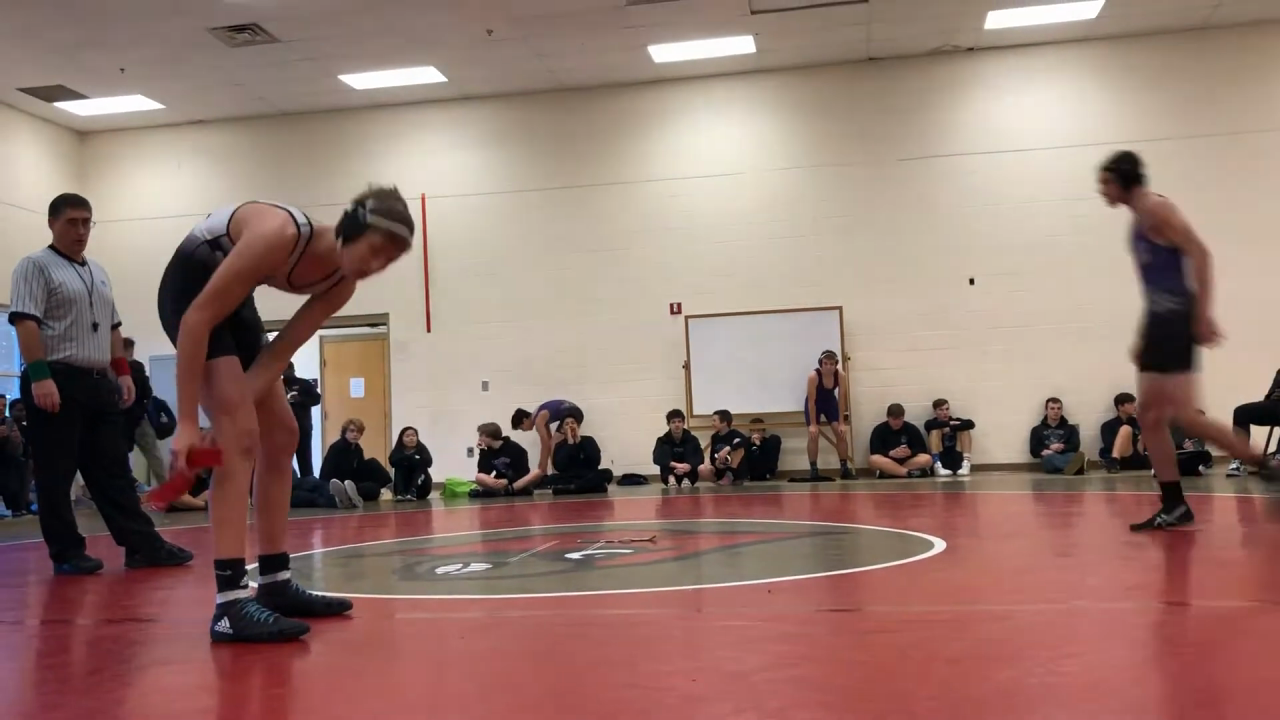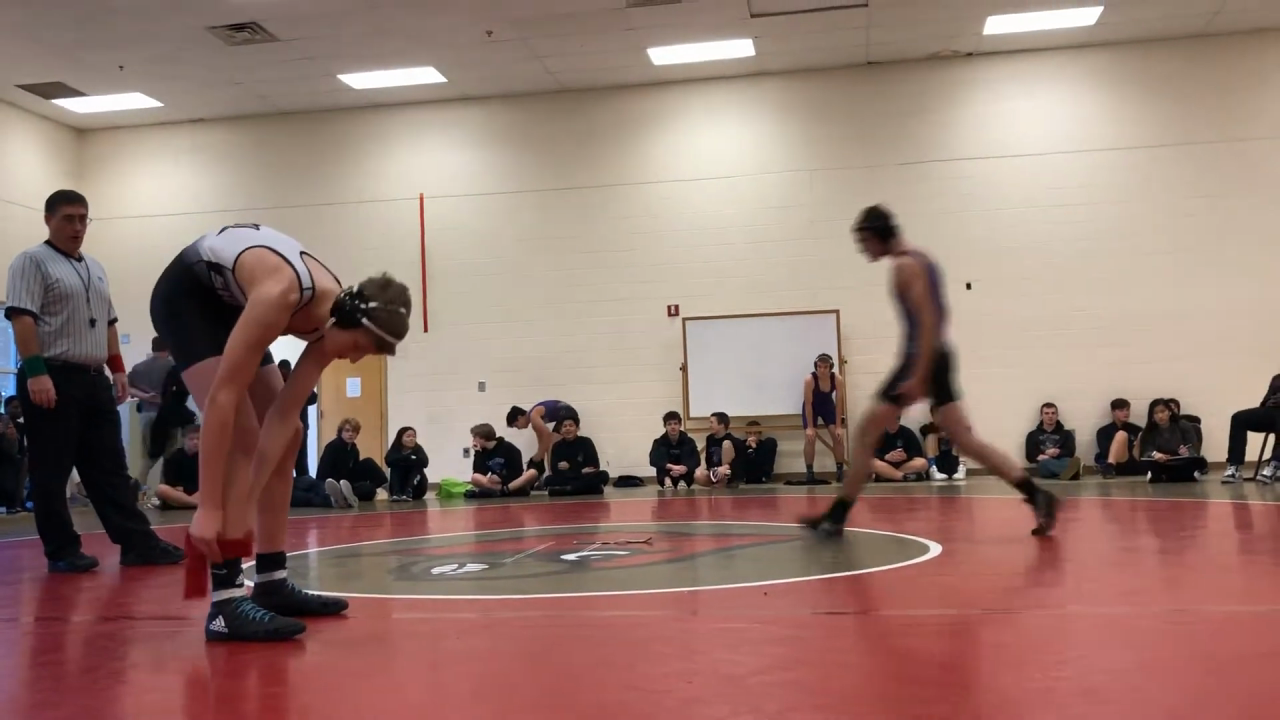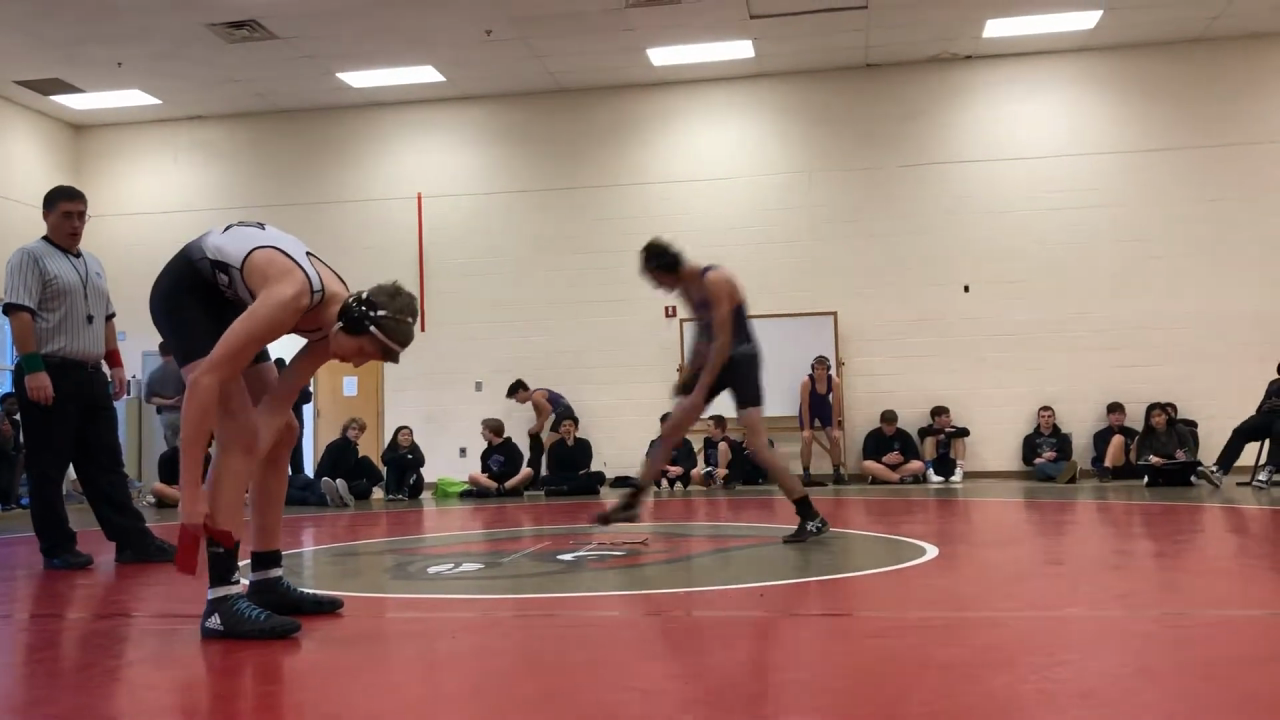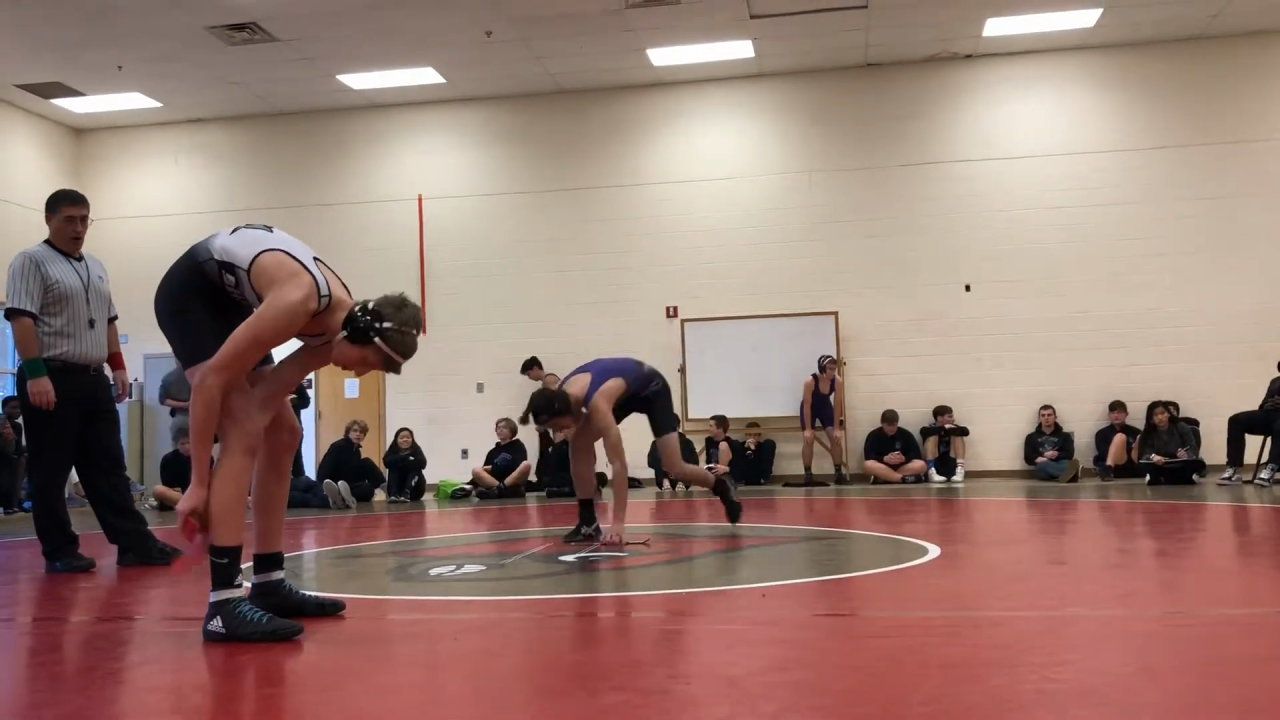
dt=0.5s
person 1, frame 1
left shoulder: (341, 281)
right shoulder: (280, 235)
left elbow: (276, 355)
right elbow: (197, 318)
left wrist: (237, 413)
right wrist: (187, 421)
left hip: (232, 298)
right hip: (190, 288)
left knee: (281, 434)
right knee: (242, 434)
left ankle: (275, 584)
right ankle: (231, 603)
person 1, frame 2
left shoulder: (333, 317)
right shoulder: (282, 296)
left elbow: (284, 414)
right elbow: (223, 397)
left wrist: (247, 508)
right wrist: (209, 508)
left hip: (227, 304)
right hip: (185, 297)
left knee: (289, 437)
right knee: (242, 435)
left ankle: (271, 584)
right ankle: (226, 603)
person 1, frame 3
left shoulder: (336, 315)
right shoulder: (291, 299)
left elbow: (274, 405)
right elbow: (204, 382)
left wrist: (227, 495)
right wrist: (189, 492)
left hip: (225, 298)
right hip: (185, 292)
left knee: (282, 432)
right knee: (241, 432)
left ankle: (266, 581)
right ankle: (222, 600)
person 1, frame 4
left shoulder: (340, 322)
right shoulder: (299, 303)
left elbow: (262, 401)
right elbow: (210, 380)
left wrist: (214, 485)
right wrist: (199, 484)
left hip: (230, 299)
right hip: (190, 293)
left knee: (283, 434)
right knee: (245, 436)
left ankle: (269, 585)
right ankle: (225, 604)
person 2, frame 1
left shoulder: (98, 272)
right shoulder: (35, 266)
right elbow: (26, 323)
left wrist: (122, 371)
right wrist: (40, 377)
left hip: (99, 383)
right hip: (56, 381)
left knee: (113, 470)
right knee: (56, 473)
left ankle: (143, 545)
right ankle: (67, 553)
person 2, frame 2
left shoulder: (95, 269)
right shoulder: (32, 261)
right elbow: (22, 318)
left wrist: (117, 368)
right wrist: (36, 372)
left hip: (95, 380)
right hip: (52, 378)
left knee: (110, 466)
right knee: (52, 471)
left ankle: (138, 543)
right ankle: (62, 551)
person 2, frame 3
left shoulder: (94, 264)
left wrist: (115, 364)
right wrist: (33, 369)
left hip: (91, 376)
right hip: (49, 374)
left knee: (106, 464)
right knee: (48, 467)
left ankle: (133, 540)
right ankle: (58, 548)
person 2, frame 4
left shoulder: (96, 267)
right shoulder: (32, 261)
right elbow: (22, 319)
left wrist: (118, 366)
right wrist: (35, 373)
left hip: (94, 380)
right hip: (52, 379)
left knee: (109, 466)
right knee: (51, 471)
left ankle: (135, 543)
right ankle: (60, 551)
person 3, frame 1
left shoulder: (1155, 208)
right shoulder: (1138, 217)
left elbow: (1199, 254)
left wrist: (1202, 314)
right wrist: (1144, 338)
left hip: (1178, 318)
right hip: (1161, 319)
left knee: (1181, 416)
right knee: (1150, 415)
right ankle: (1173, 506)
person 3, frame 2
left shoulder: (903, 266)
right shoulder: (919, 260)
left elbow: (927, 322)
left wrist: (918, 375)
left hip: (922, 359)
right hip: (935, 357)
left knee: (865, 432)
right knee: (965, 442)
left ankle: (836, 517)
right ankle: (1039, 498)
person 3, frame 3
left shoulder: (715, 282)
right shoulder: (685, 286)
left elbow: (724, 340)
left wrist: (700, 391)
right wrist: (689, 371)
left hip: (740, 359)
right hip: (712, 358)
left knee: (757, 445)
right knee: (671, 433)
left ankle: (811, 518)
right ankle: (630, 505)
person 3, frame 4
left shoulder: (597, 403)
right shoulder: (562, 395)
left elbow: (618, 463)
right elbow: (579, 423)
left wrist: (618, 521)
left hip: (653, 391)
right hip: (626, 393)
left knee: (674, 469)
right knee: (578, 444)
left ankle: (722, 486)
right ankle: (587, 522)
